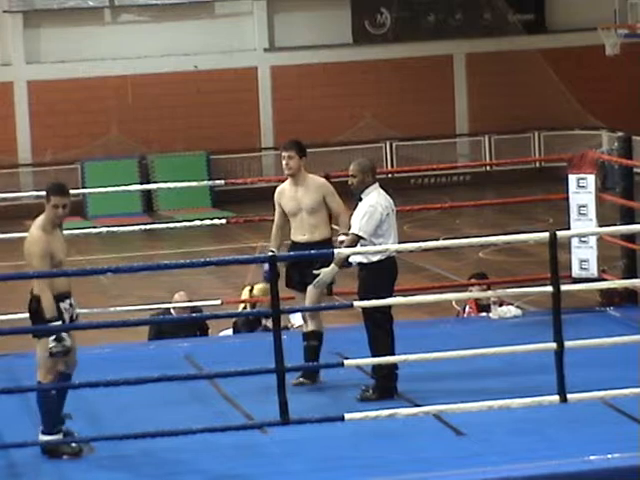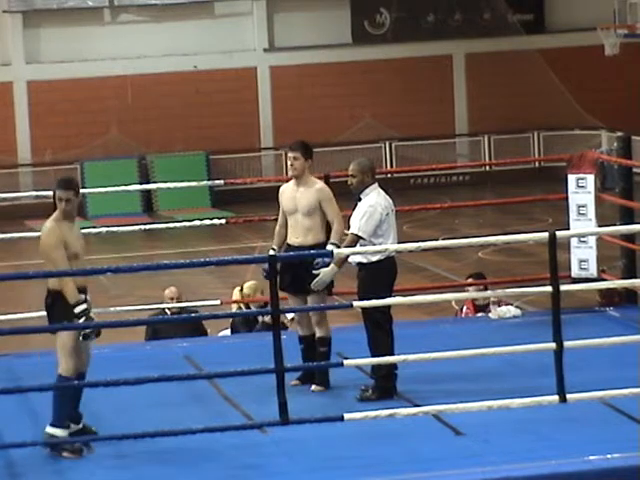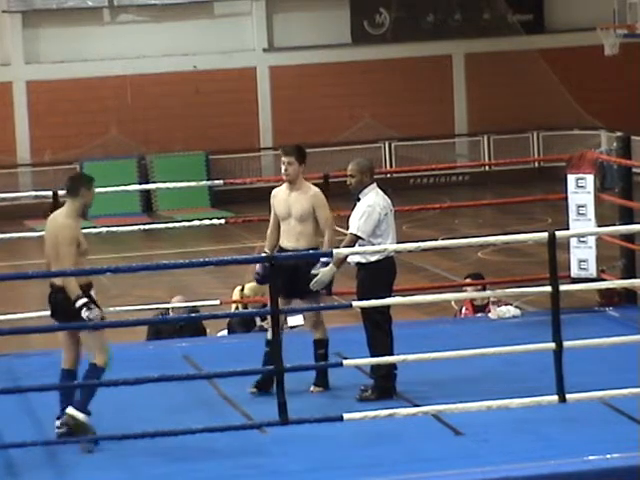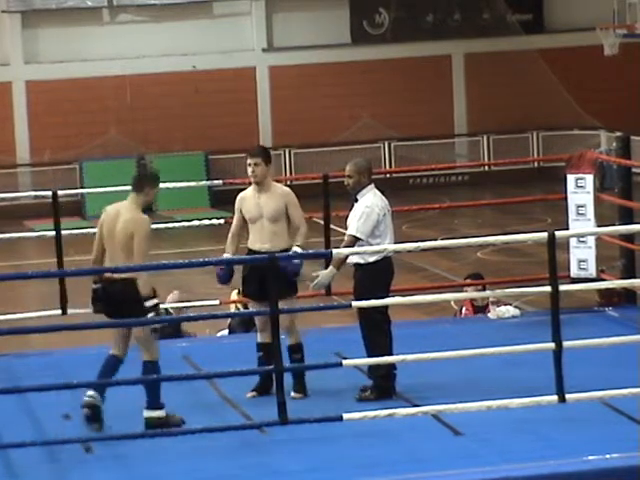
dt=0.7s
person 1, frame 1
left shoulder: (55, 227)
right shoulder: (39, 237)
right elbow: (43, 287)
left wrist: (69, 304)
right wrist: (54, 328)
left hip: (61, 301)
right hip: (46, 306)
left knee: (68, 363)
right knee: (48, 372)
left ankle: (55, 422)
right ankle: (49, 437)
person 1, frame 2
left shoulder: (73, 223)
right shoulder: (53, 230)
right elbow: (63, 276)
right wrist: (81, 310)
left hip: (76, 297)
right hip: (62, 301)
left knee: (82, 363)
right knee: (67, 366)
left ankle: (72, 422)
right ankle: (56, 431)
person 1, frame 3
left shoulder: (55, 218)
right shoulder: (70, 226)
right elbow: (67, 274)
right wrist: (83, 303)
left hip: (60, 295)
right hip: (73, 296)
left knee: (69, 361)
right knee: (101, 356)
left ankle: (66, 421)
right ankle: (76, 414)
person 1, frame 4
left shoulder: (108, 212)
right shoulder: (140, 221)
left elbow: (96, 258)
right elbow: (140, 269)
left wrist: (98, 287)
right wrist: (151, 306)
left hip: (110, 286)
right hip: (131, 288)
left knee: (118, 351)
right knee: (150, 353)
left ankle: (93, 397)
right ankle: (154, 413)
person 2, frame 1
left shoulder: (320, 185)
right shoulder: (280, 192)
left elbow: (342, 214)
right elbow: (278, 226)
right wrist: (272, 256)
left hip: (321, 249)
right hip: (297, 250)
left knee: (311, 310)
right knee: (304, 313)
left ankle: (312, 369)
right ankle: (308, 369)
person 2, frame 2
left shoulder: (320, 190)
right shoulder: (284, 191)
left elbow: (337, 223)
left wrist: (330, 251)
right wrist: (273, 252)
left hip: (314, 253)
right hip: (292, 254)
left knee: (318, 318)
right knee: (300, 319)
left ankle: (322, 376)
right ankle: (309, 370)
person 2, frame 3
left shoulder: (314, 195)
right shoulder: (275, 195)
left elbow: (328, 231)
right wrist: (265, 257)
left hip: (306, 259)
right hip: (282, 258)
left knee: (314, 320)
left ankle: (321, 377)
right ankle: (266, 378)
person 2, frame 4
left shoulder: (284, 194)
right shoulder: (242, 198)
left elbow: (301, 227)
right elbow: (235, 232)
left wrist: (296, 251)
right wrist: (227, 257)
left hip: (280, 260)
right hip: (254, 261)
left knee: (287, 323)
right knee: (261, 325)
left ankle: (299, 381)
right ankle: (265, 380)
person 3, frame 1
left shoulder: (372, 204)
right shoulder: (379, 198)
left elbow: (354, 240)
left wrist: (333, 268)
left hip: (375, 269)
right hip: (379, 266)
left knee: (378, 326)
right knee: (380, 325)
left ankle: (384, 385)
right ankle: (385, 379)
person 3, frame 2
left shoulder: (372, 204)
right shoulder: (378, 198)
left elbow: (353, 240)
left wrist: (333, 269)
left hip: (374, 269)
right hip: (379, 266)
left knee: (377, 326)
right knee: (380, 325)
left ankle: (384, 385)
right ankle: (384, 379)
person 3, frame 3
left shoulder: (370, 204)
right shoulder: (377, 198)
left elbow: (351, 240)
left wrist: (331, 269)
left hip: (374, 269)
right hip: (377, 266)
left knee: (376, 327)
right knee: (379, 325)
left ankle: (383, 385)
right ankle: (383, 379)
person 3, frame 4
left shoulder: (368, 205)
right shoulder: (373, 199)
left elbow: (350, 242)
left wrist: (331, 271)
left hip: (371, 269)
right hip: (375, 267)
left knee: (374, 328)
right knee: (377, 326)
left ankle: (382, 385)
right ankle: (382, 379)
